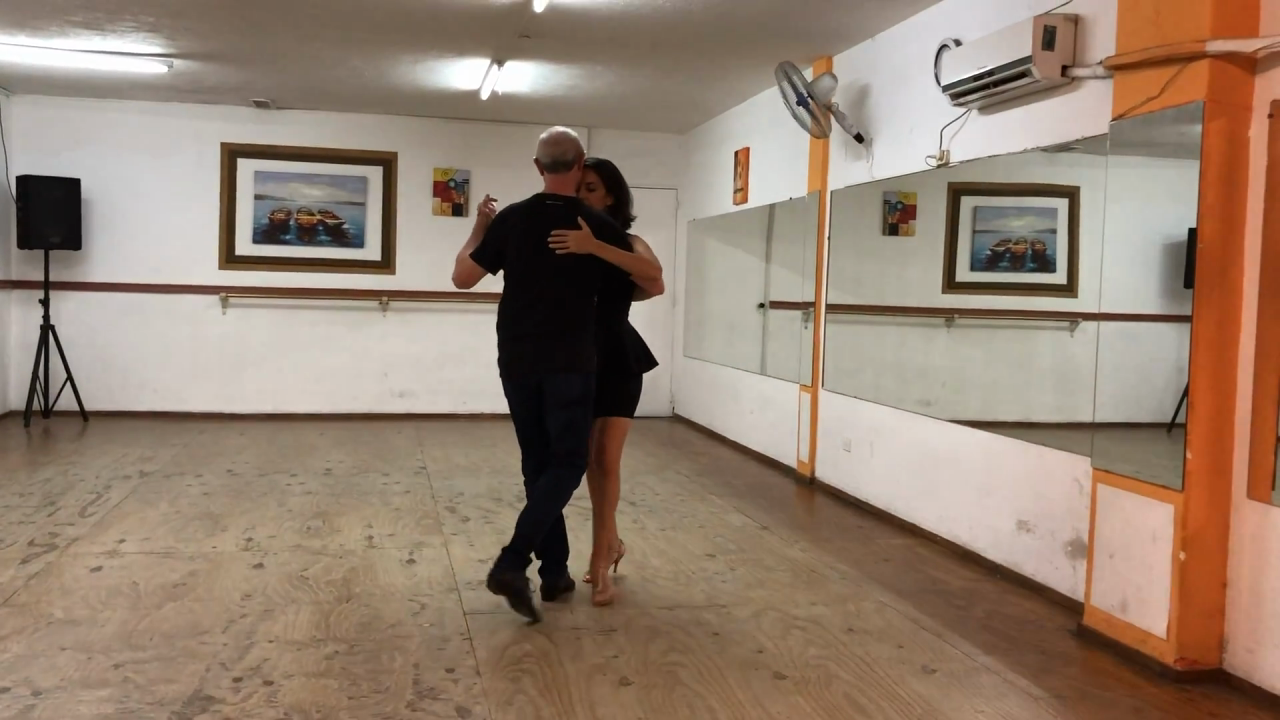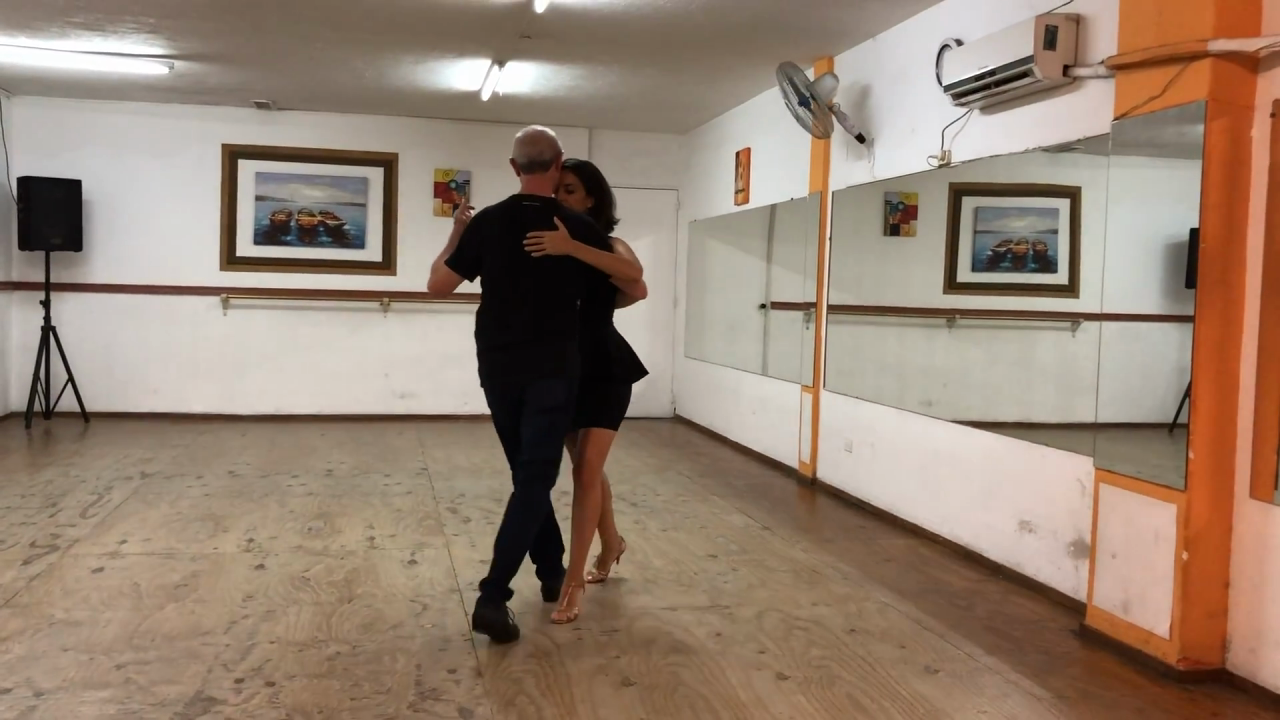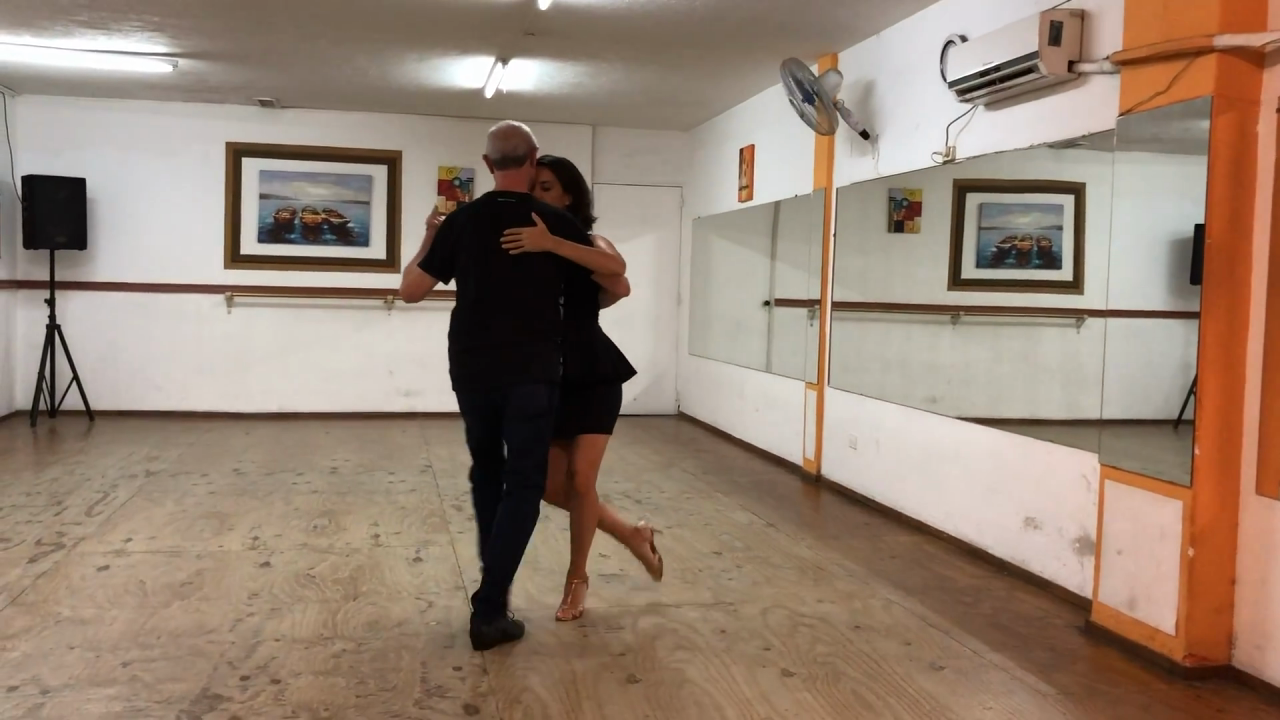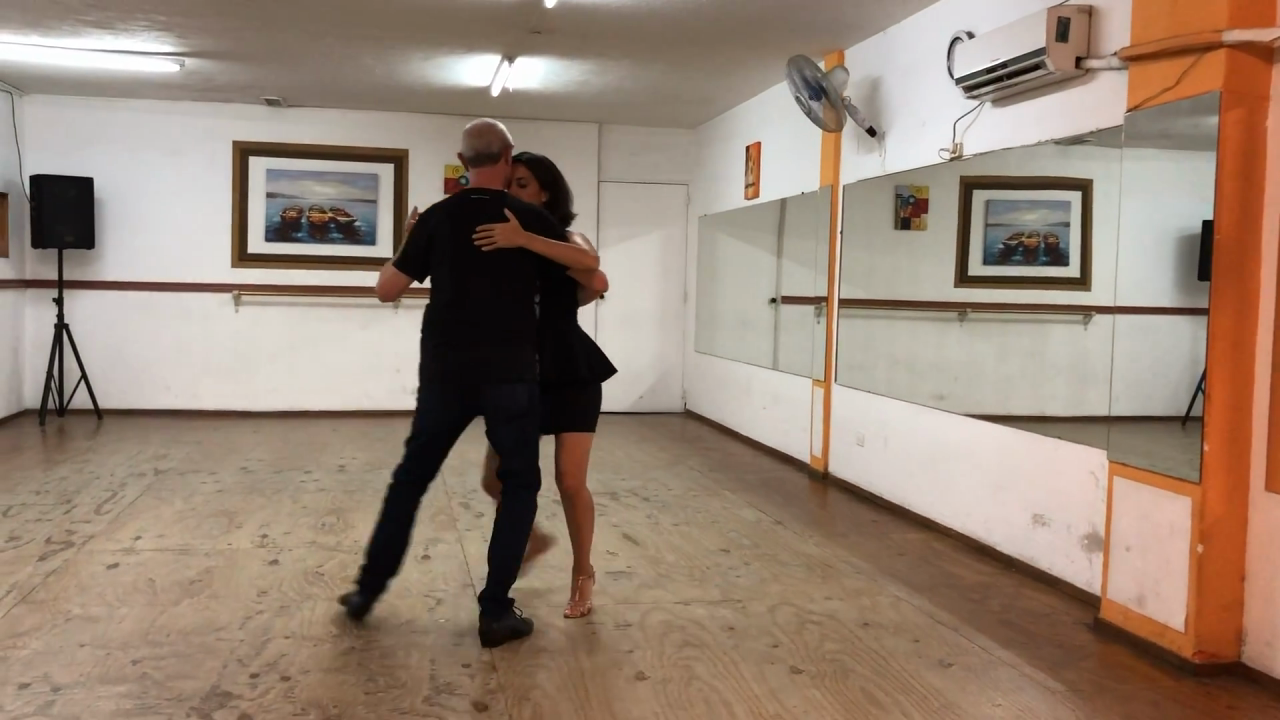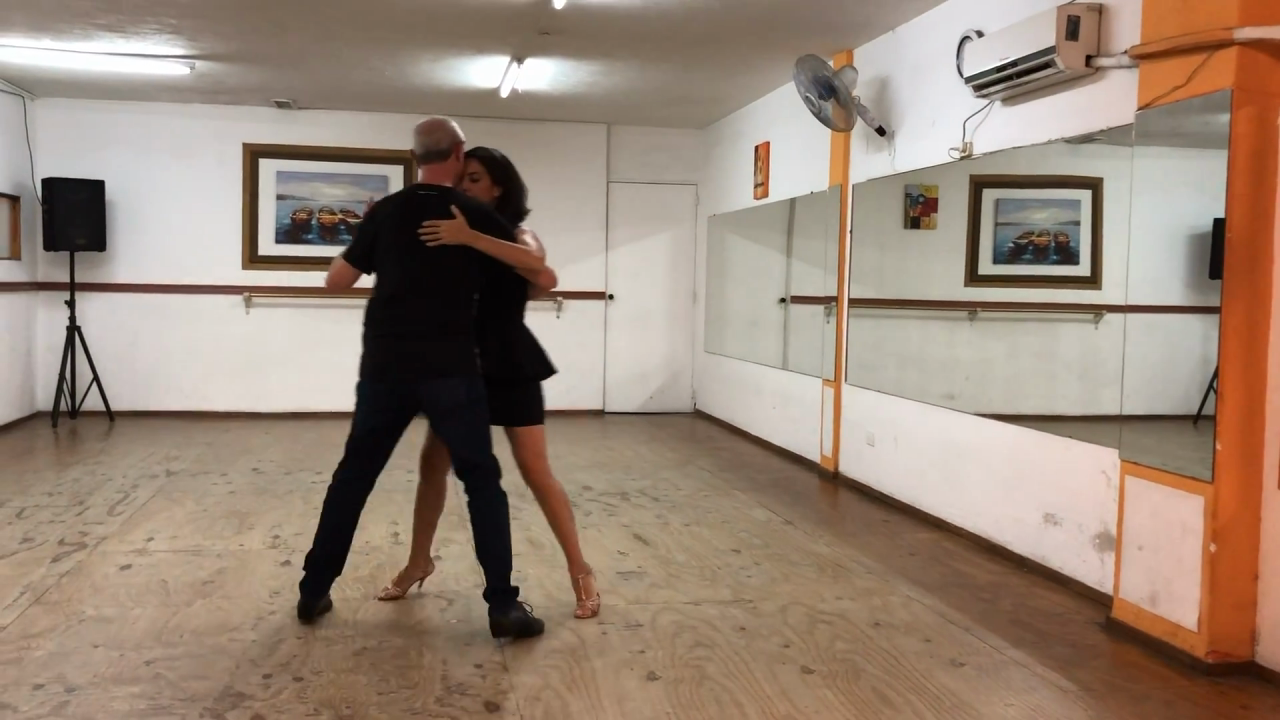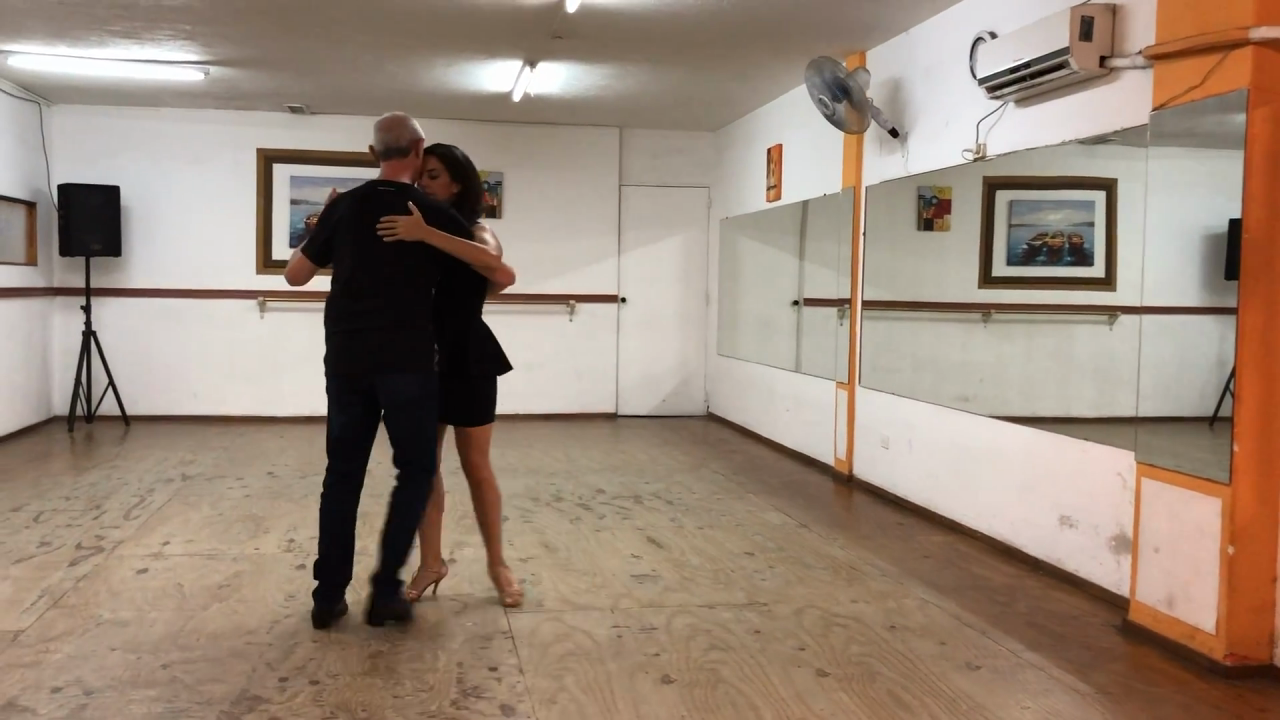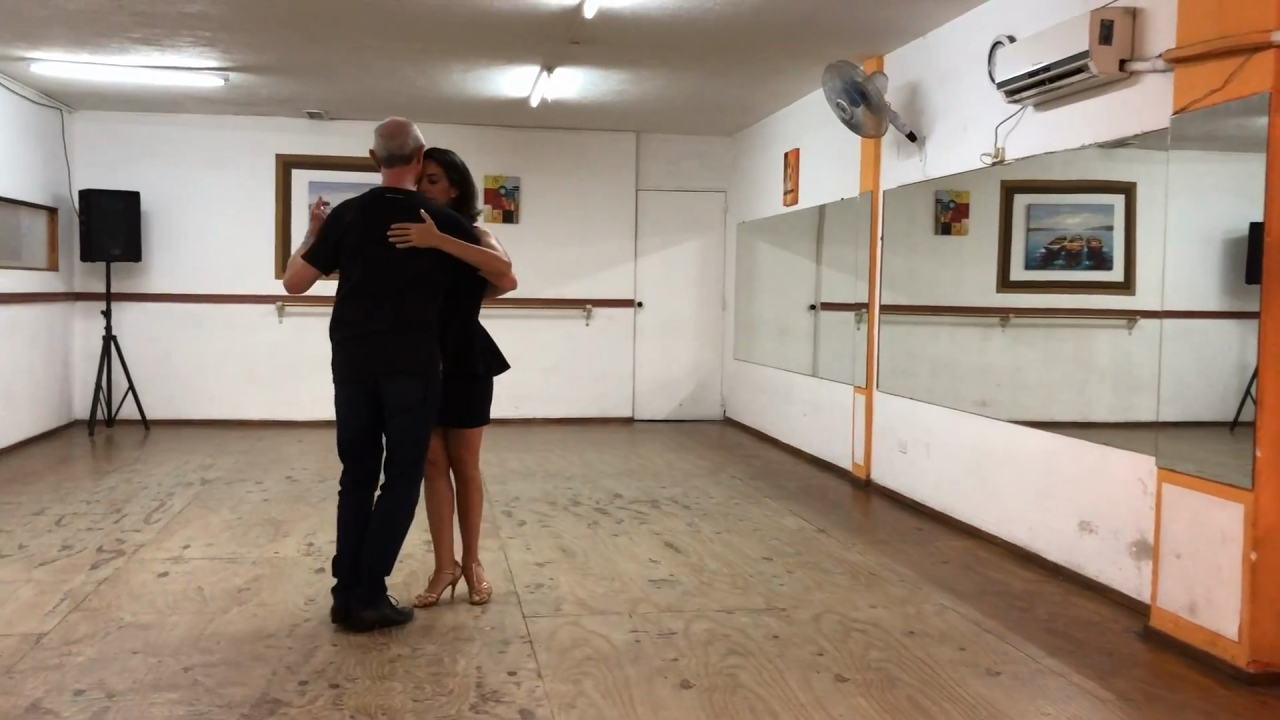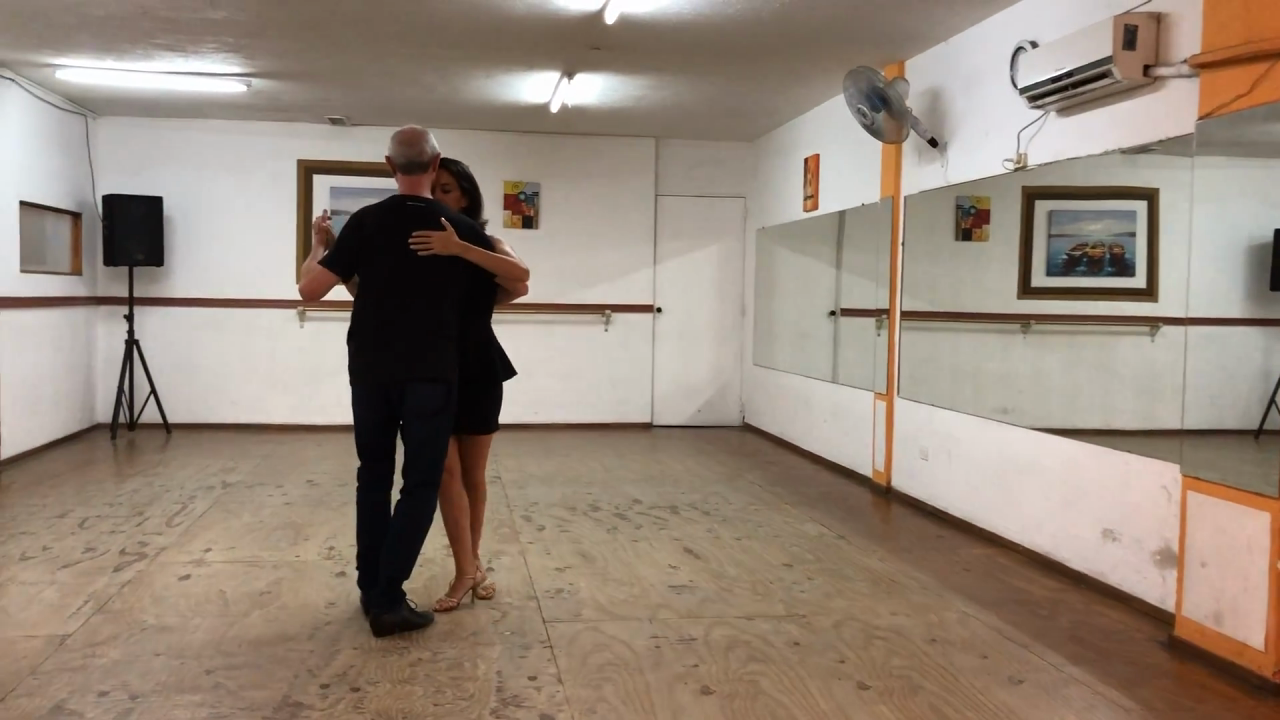
dt=0.3s
person 1, frame 1
left shoulder: (511, 219)
right shoulder: (598, 226)
left elbow: (463, 277)
left wrist: (479, 229)
left hip: (517, 362)
right hip: (569, 364)
left knee: (538, 464)
right knee: (567, 463)
left ankle: (554, 570)
right ankle: (513, 561)
person 1, frame 2
left shoulder: (488, 222)
right shoulder: (577, 228)
left elbow: (438, 286)
right elbow: (630, 280)
left wrist: (456, 236)
left hip: (498, 369)
right hip: (552, 370)
left knee: (527, 471)
right knee: (535, 476)
left ankle: (551, 573)
right ankle: (492, 597)
person 1, frame 3
left shoulder: (461, 221)
right shoulder: (557, 223)
left elbow: (411, 290)
left wrist: (428, 240)
left hip: (471, 372)
right hip: (532, 373)
left knee: (486, 477)
right knee: (523, 484)
left ankle: (497, 584)
right ankle: (488, 611)
person 1, frame 4
left shoulder: (436, 219)
right shoulder: (532, 221)
left elbow: (388, 290)
right elbow: (590, 276)
left wrist: (404, 244)
left hip: (444, 372)
right hip: (509, 374)
left knee: (412, 474)
right knee: (520, 488)
left ankle: (369, 587)
right ankle: (496, 610)
person 1, frame 5
left shoulder: (384, 213)
right shoulder: (478, 217)
left elbow: (336, 280)
right wrist: (519, 241)
left hip: (384, 369)
right hip: (448, 371)
left knee: (354, 475)
right knee: (482, 480)
left ankle: (314, 591)
right ankle: (503, 603)
person 1, frame 6
left shoulder: (343, 207)
right shoulder: (437, 215)
left elbow: (295, 275)
left hip: (346, 361)
right hip: (407, 363)
left knee: (342, 473)
right knee: (417, 470)
left ankle: (328, 595)
right ankle: (386, 588)
person 1, frame 7
left shoulder: (347, 215)
right shoulder: (443, 222)
left elbow: (294, 282)
left wrist: (314, 235)
right wrist: (479, 238)
left hip: (353, 366)
right hip: (412, 369)
left knee: (356, 476)
right knee: (402, 479)
left ankle: (346, 593)
right ankle: (368, 597)
person 1, frame 8
left shoulder: (367, 222)
right shoulder: (461, 230)
left elbow: (310, 289)
left wrist: (320, 245)
left hip: (370, 371)
right hip: (430, 375)
left knee: (373, 474)
right knee: (420, 483)
left ankle: (371, 586)
right ankle: (388, 601)
person 2, frame 1
left shoulder: (626, 243)
right shoulder: (562, 241)
left elbow: (653, 275)
left wrist: (594, 246)
left hip: (617, 361)
left knee: (606, 458)
right knee: (590, 459)
left ankle: (601, 558)
right ankle: (611, 544)
person 2, frame 2
left shoulder: (609, 246)
right shoulder: (541, 246)
left elbow: (635, 279)
left wrist: (572, 248)
left hip: (605, 370)
left knee: (588, 470)
right knee: (585, 470)
left ankle: (572, 580)
right ankle: (610, 544)
person 2, frame 3
left shoulder: (590, 244)
right shoulder: (522, 246)
left elbow: (617, 270)
left wrist: (551, 244)
left hip: (593, 375)
left knee: (581, 480)
right knee: (553, 487)
left ankle: (577, 577)
right ankle: (631, 535)
person 2, frame 4
left shoulder: (565, 243)
right shoulder: (499, 245)
left elbow: (592, 273)
left wrist: (522, 239)
left hip: (572, 373)
left knee: (569, 479)
right knee: (496, 479)
left ankle: (583, 573)
right ankle: (531, 539)
person 2, frame 5
left shoulder: (516, 237)
right shoulder: (453, 240)
left elbow: (536, 266)
left wrist: (470, 237)
left hip: (512, 366)
left knee: (536, 474)
right knee: (433, 463)
left ankle: (580, 571)
right ankle: (419, 561)
person 2, frame 6
left shoulder: (474, 232)
right shoulder: (410, 234)
left elbow: (494, 265)
left wrist: (426, 234)
left hip: (468, 360)
left knee: (476, 465)
left ankle: (497, 562)
right ankle: (430, 562)
person 2, frame 7
left shoulder: (473, 237)
right shoulder: (409, 239)
left elbow: (503, 269)
left wrist: (438, 240)
left hip: (465, 363)
left knee: (464, 466)
right knee: (433, 465)
left ankle: (471, 562)
right ankle: (445, 566)
person 2, frame 8
left shoulder: (488, 246)
right shoulder: (402, 246)
left elbow: (520, 277)
left wrist: (458, 249)
left hip: (477, 370)
left knee: (472, 472)
right knee: (446, 471)
left ankle: (474, 561)
right ankle: (465, 570)
